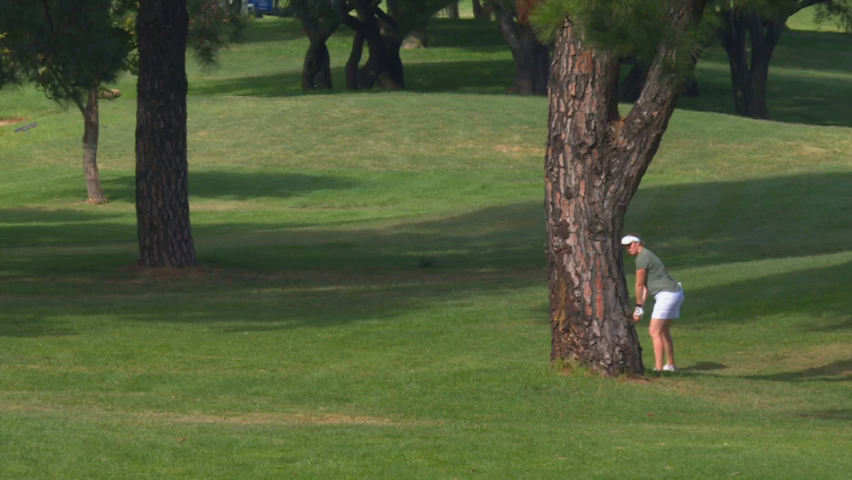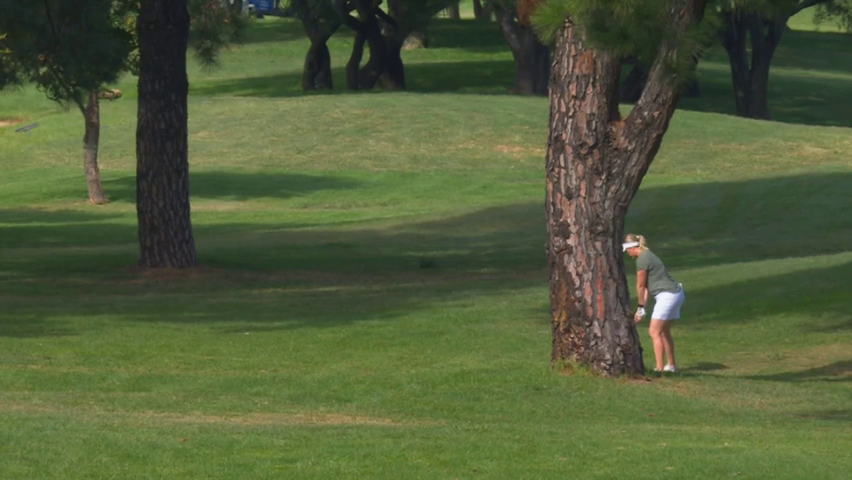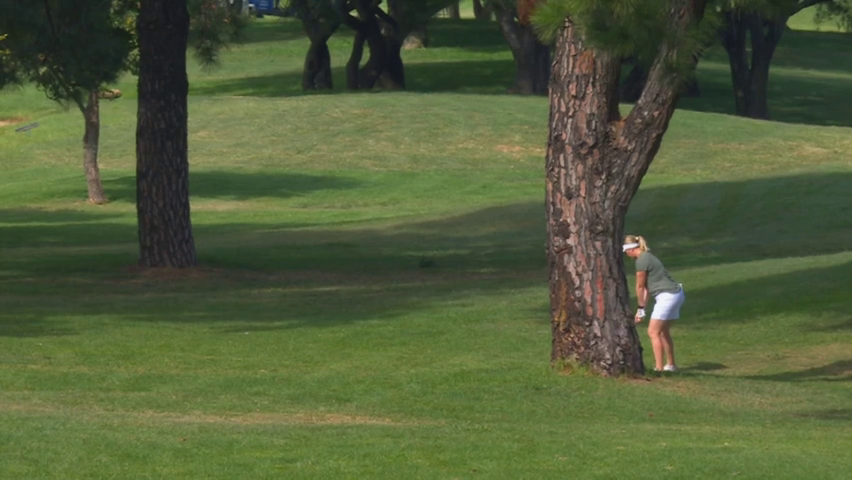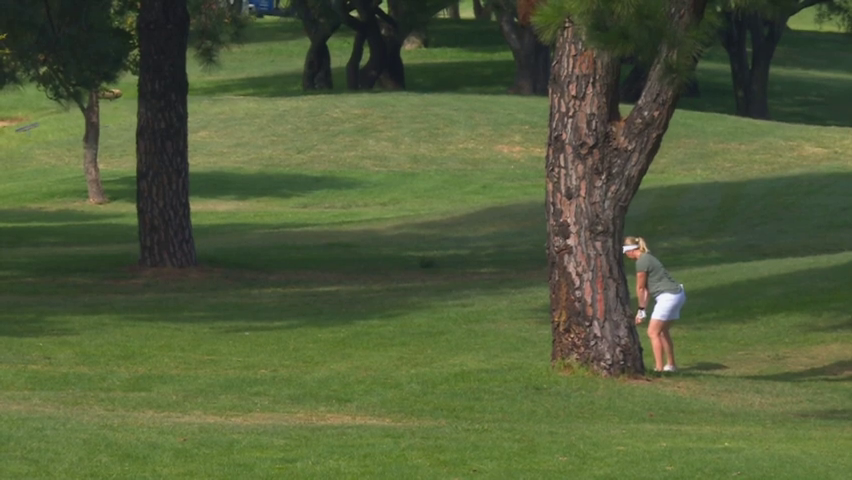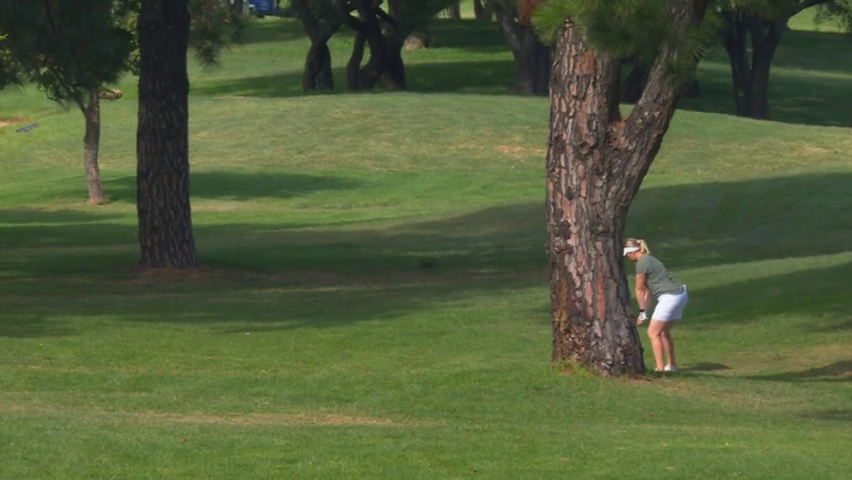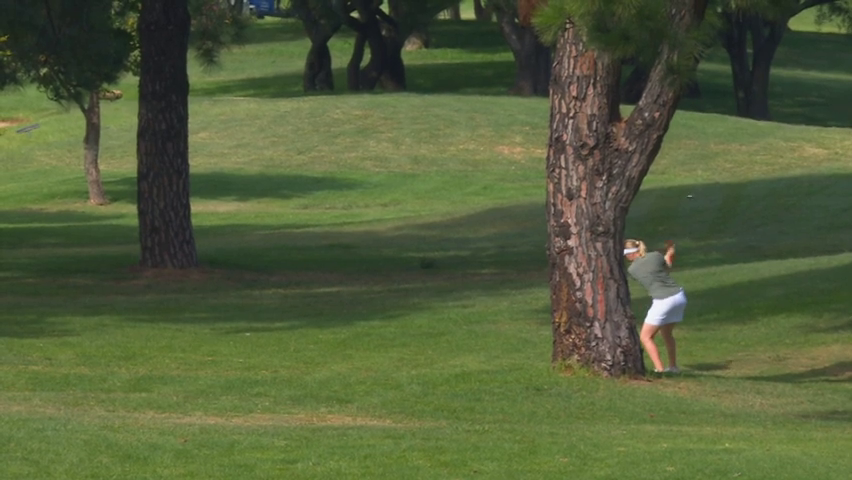
dt=0.5s
person 1, frame 1
left shoulder: (641, 258)
right shoulder: (646, 255)
left elbow: (639, 285)
right elbow: (646, 286)
left wrist: (638, 307)
right wrist: (640, 307)
left hip: (667, 295)
right hip: (673, 293)
left knee: (654, 331)
right knee: (663, 331)
left ankle: (659, 368)
right ankle: (670, 365)
person 1, frame 2
left shoulder: (642, 259)
right shoulder: (647, 256)
left elbow: (641, 286)
right elbow: (647, 286)
left wrist: (640, 307)
right wrist: (642, 307)
left hip: (667, 296)
right hip: (675, 294)
left knee: (654, 332)
right knee: (664, 331)
left ankle: (659, 369)
right ankle: (671, 365)
person 1, frame 3
left shoulder: (641, 260)
right shoulder: (647, 257)
left elbow: (640, 287)
right elbow: (646, 287)
left wrist: (640, 308)
right wrist: (642, 308)
left hip: (667, 296)
right hip: (675, 294)
left knee: (653, 332)
right knee: (663, 331)
left ankle: (659, 369)
right ankle: (671, 365)
person 1, frame 4
left shoulder: (641, 262)
right shoulder: (647, 258)
left elbow: (640, 288)
right elbow: (647, 288)
left wrist: (641, 309)
right wrist: (642, 309)
left hip: (668, 297)
right hip: (676, 294)
left knee: (653, 333)
right knee: (663, 331)
left ankle: (659, 369)
right ankle: (671, 365)
person 1, frame 5
left shoulder: (640, 265)
right shoulder: (650, 259)
left elbow: (639, 291)
right elbow: (650, 290)
left wrist: (642, 311)
right wrist: (644, 311)
left hip: (670, 298)
right hip: (680, 294)
left knee: (653, 333)
right knee: (664, 331)
left ankle: (660, 369)
right ankle: (671, 365)
person 1, frame 6
left shoulder: (631, 270)
right shoulder: (656, 255)
right elbow: (669, 264)
left wrist: (667, 254)
right wrist: (669, 253)
left hip: (663, 301)
right hip: (679, 296)
left knee: (645, 337)
right knee: (666, 333)
left ankle: (660, 369)
right ankle: (673, 366)
